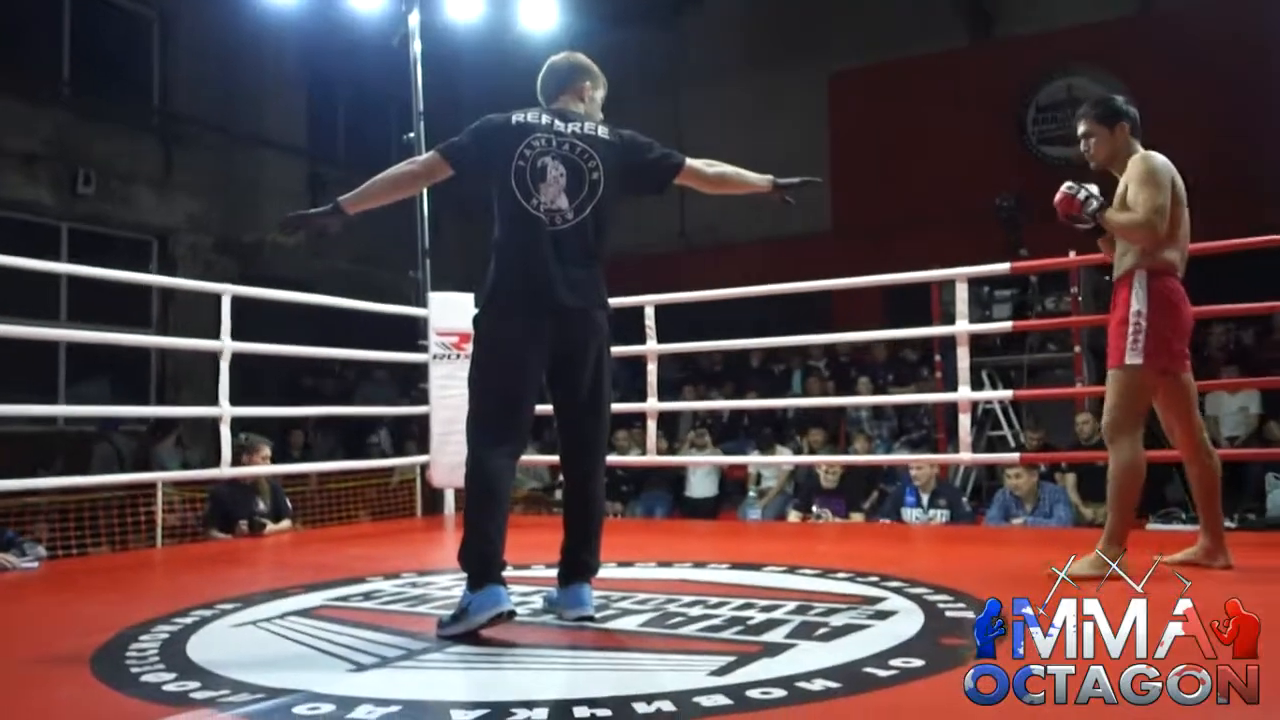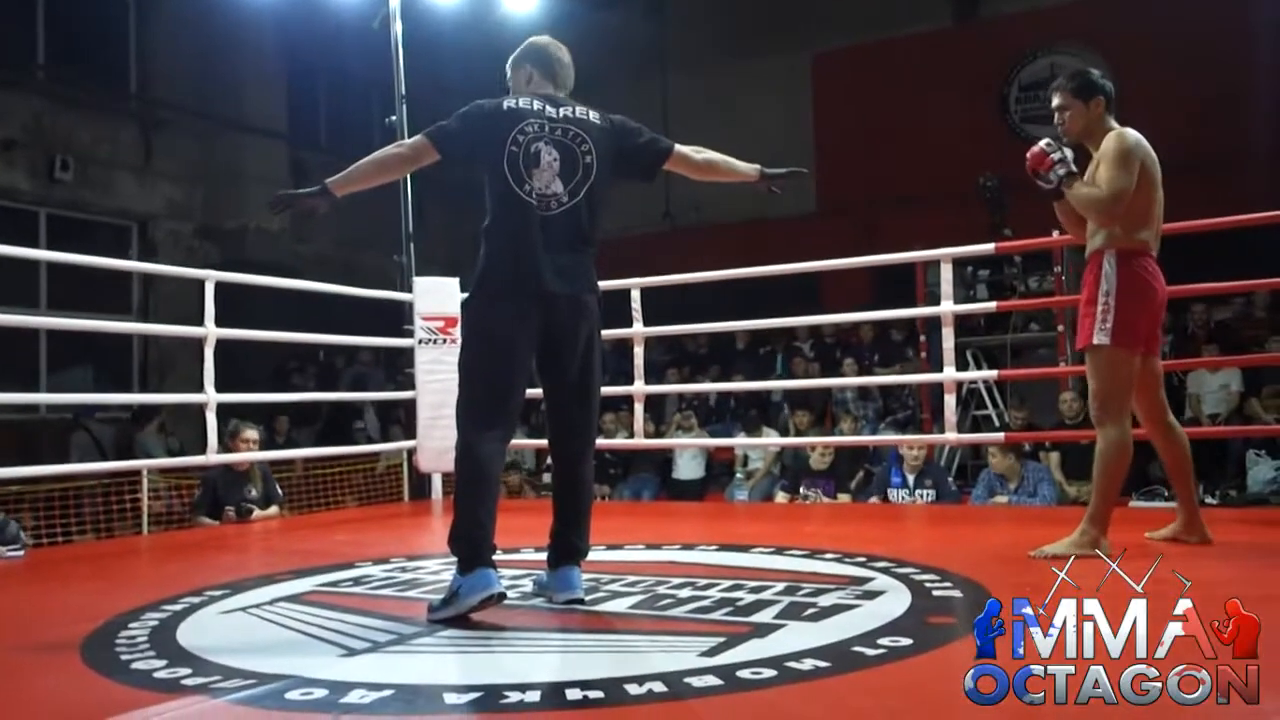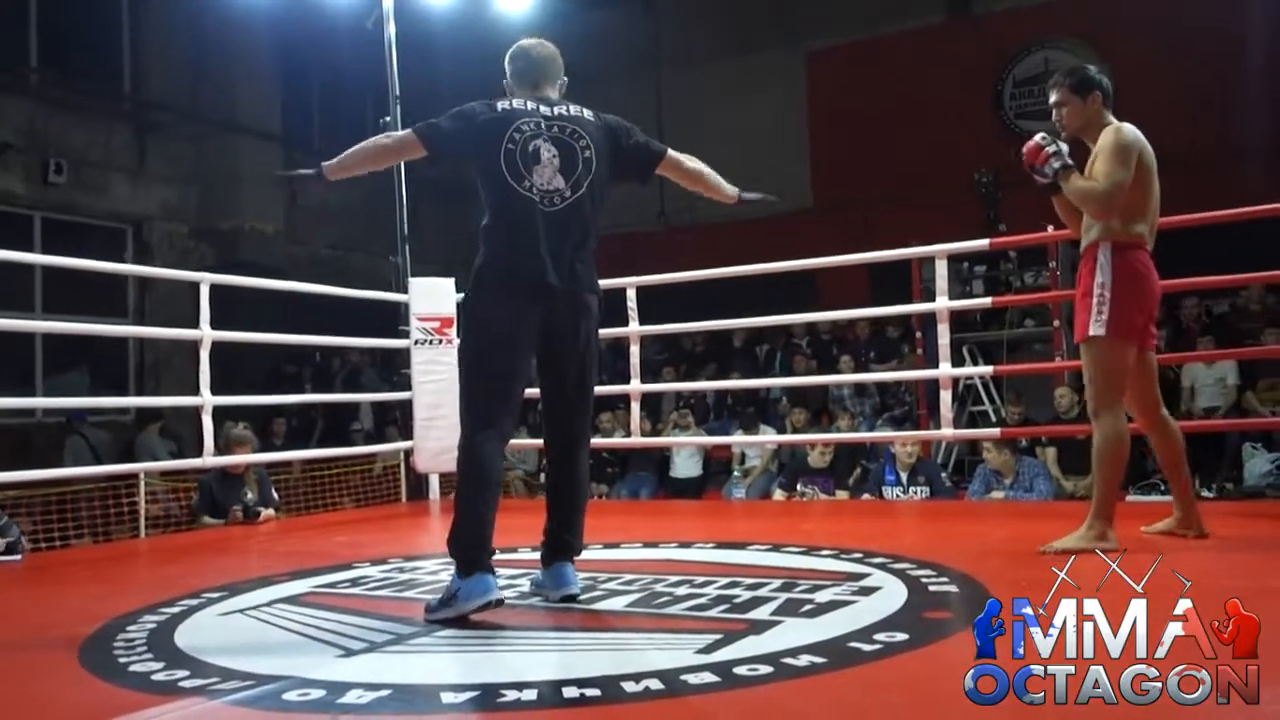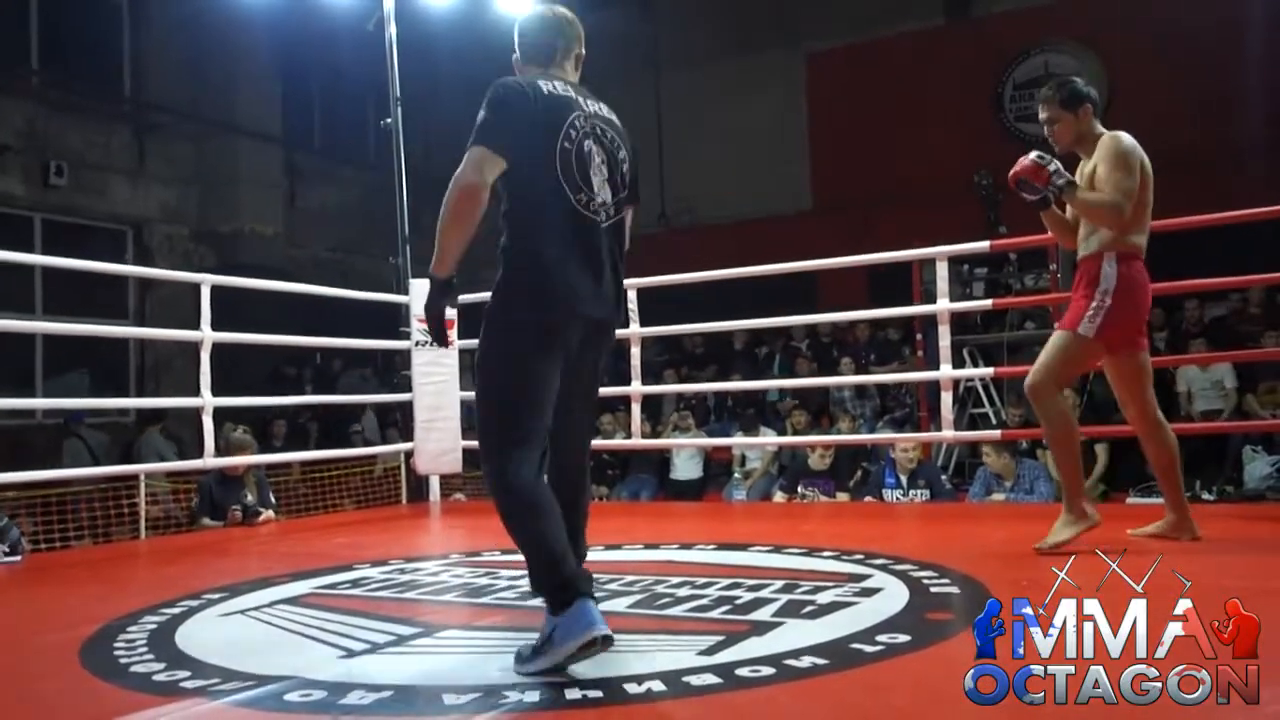
dt=0.7s
person 1, frame 1
left shoulder: (501, 129)
right shoulder: (616, 144)
left elbow: (417, 171)
right elbow: (705, 173)
left wrist: (339, 209)
right wrist: (773, 185)
left hip: (514, 308)
right hip: (582, 313)
left knee: (494, 443)
right knee: (584, 451)
left ankle: (485, 586)
right ankle: (576, 585)
person 1, frame 2
left shoulder: (490, 116)
right shoulder: (606, 129)
left elbow: (405, 155)
right elbow: (693, 161)
left wrist: (326, 190)
right wrist: (759, 174)
left hip: (505, 294)
right hip: (573, 298)
left knee: (484, 426)
right knee: (574, 434)
left ankle: (476, 569)
right ankle: (566, 567)
person 1, frame 3
left shoulder: (483, 118)
right shoulder: (600, 127)
left elbow: (395, 146)
right elbow: (681, 167)
left wrist: (324, 173)
right wrist: (734, 196)
left hip: (504, 290)
right hip: (573, 293)
left knee: (485, 424)
right knee: (569, 428)
left ankle: (473, 572)
right ankle: (560, 563)
person 1, frame 4
left shoulder: (514, 96)
right shoulder: (612, 123)
left elbow: (472, 184)
left wrist: (440, 279)
left hip: (535, 299)
right hip: (600, 305)
left knee: (510, 450)
right knee: (566, 444)
left ankle: (573, 608)
right ankle: (568, 579)
person 2, frame 1
left shoulder: (1146, 164)
right shoulder: (1139, 175)
left elbow: (1150, 229)
left wrist: (1096, 210)
right wrist: (1094, 223)
left hip: (1147, 299)
right hip: (1158, 302)
left knee: (1121, 429)
right knee: (1189, 432)
left ankle: (1110, 552)
right ankle: (1212, 543)
person 2, frame 2
left shoulder: (1121, 142)
right shoulder: (1109, 154)
left elbow: (1107, 211)
right elbow: (1083, 229)
left wrist: (1066, 174)
right wrist: (1055, 185)
left hip: (1119, 277)
right hip: (1134, 278)
left knee: (1108, 412)
right knee: (1153, 411)
left ankle: (1093, 533)
right ankle: (1190, 520)
person 2, frame 3
left shoulder: (1119, 136)
right shoulder: (1109, 147)
left elbow: (1103, 206)
right elbow: (1083, 224)
left wrist: (1062, 170)
right wrist: (1053, 181)
left hip: (1113, 270)
right hip: (1126, 272)
left knee: (1104, 404)
right knee: (1146, 405)
left ankle: (1099, 527)
right ankle: (1186, 513)
person 2, frame 4
left shoulder: (1117, 146)
right shoulder: (1090, 162)
left elbow: (1116, 214)
right elbow: (1072, 235)
left wrist: (1064, 185)
right wrist: (1042, 199)
left hip: (1112, 280)
right hip: (1109, 284)
left knee: (1041, 386)
right knee: (1142, 410)
left ankle: (1075, 507)
right ankle: (1179, 517)
